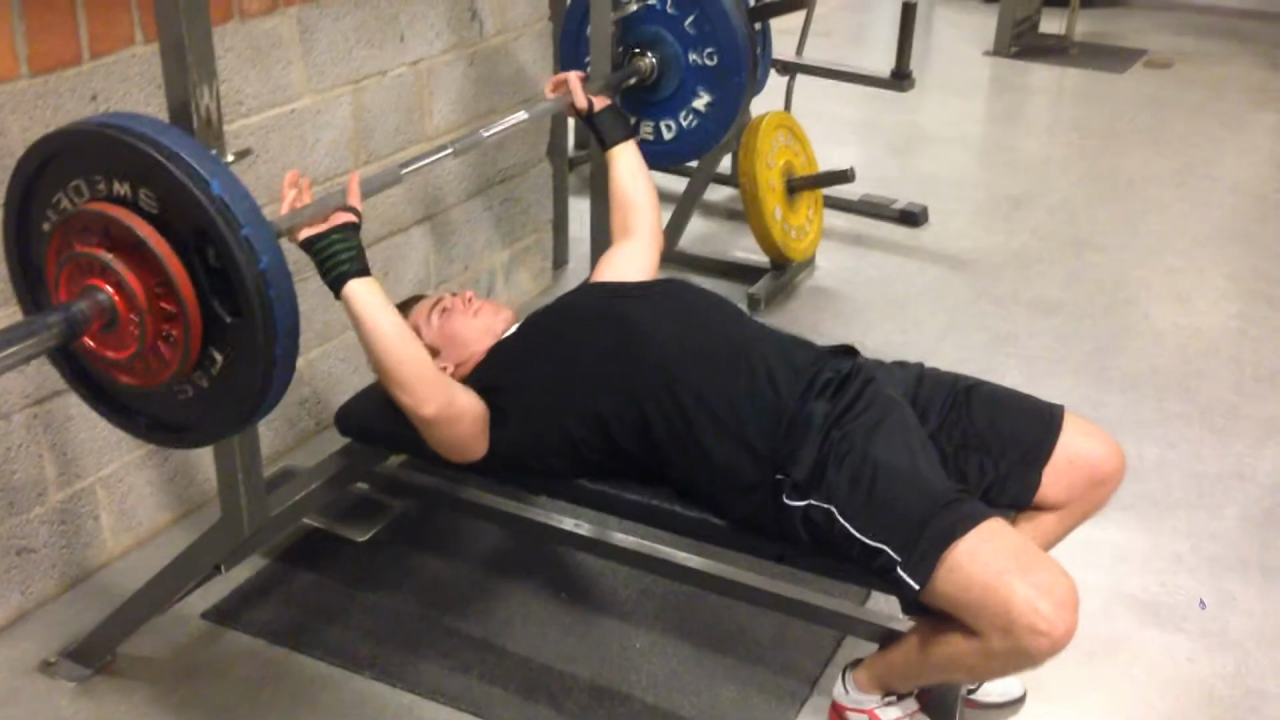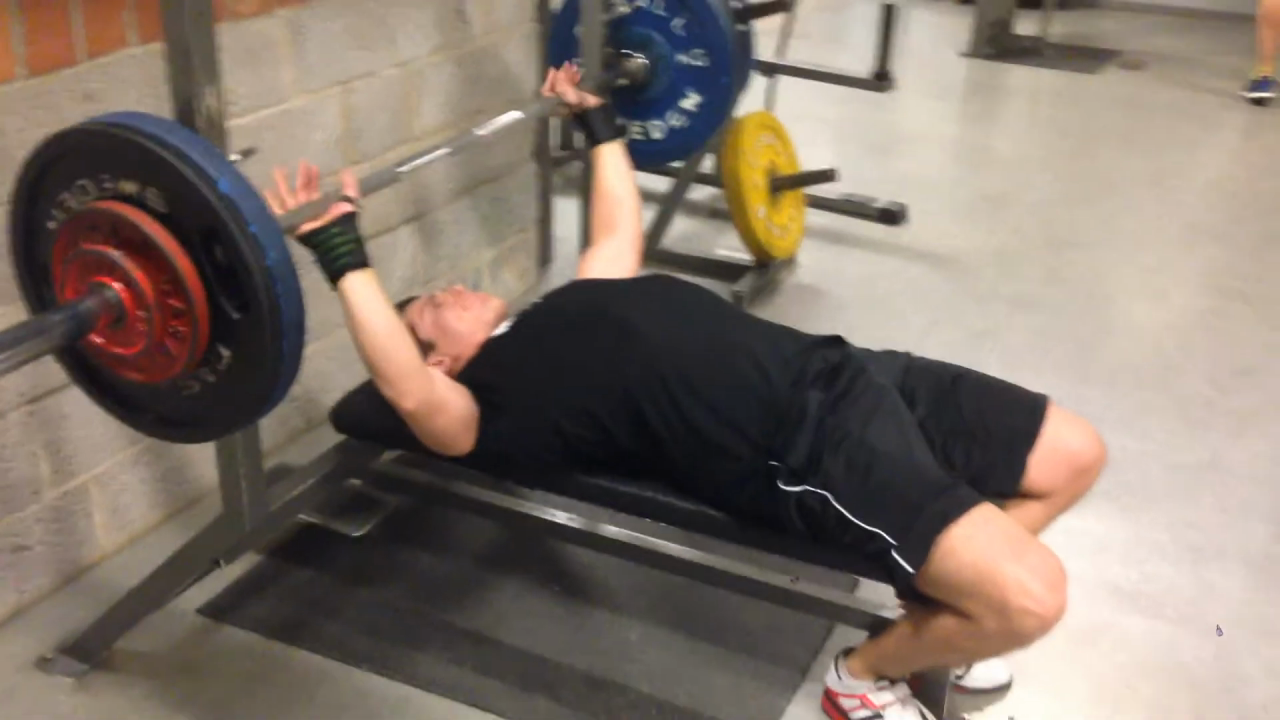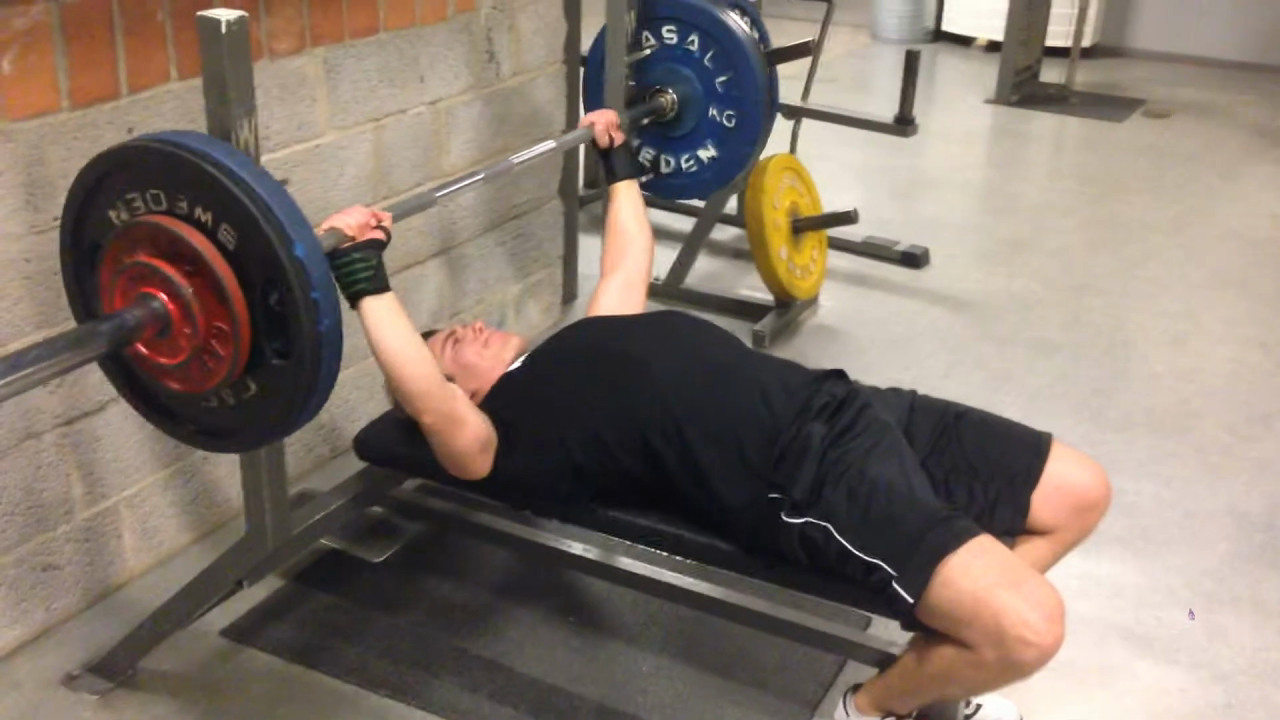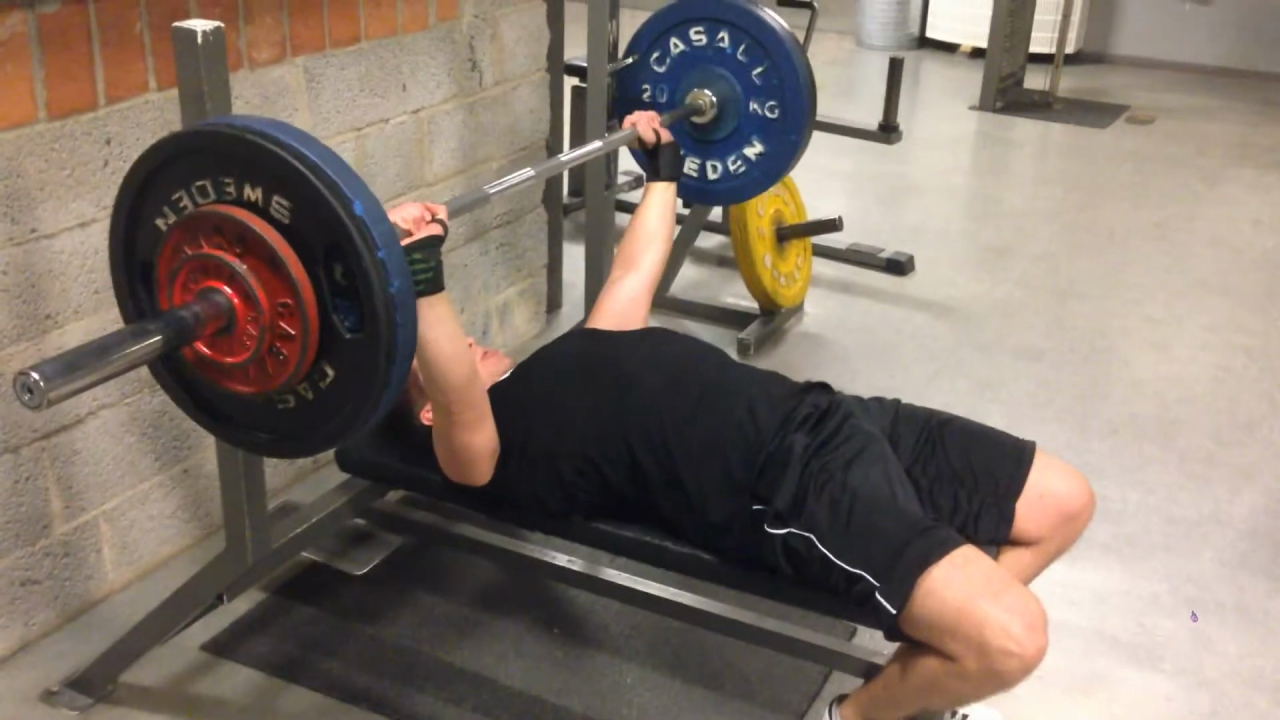
dt=1s
person 1, frame 1
left shoulder: (573, 317)
right shoulder: (496, 408)
left elbow: (640, 234)
right elbow: (426, 402)
left wrist: (605, 120)
right wrist: (342, 265)
left hip: (845, 384)
right hip: (808, 459)
left knee: (1094, 467)
right knee: (1038, 621)
left ankle: (948, 623)
person 1, frame 2
left shoulder: (561, 310)
right shoulder: (492, 403)
left elbow: (619, 228)
right elbow: (411, 397)
left wrist: (594, 119)
right wrist: (342, 255)
left hip: (833, 373)
right hip: (800, 450)
left knee: (1076, 457)
right knee: (1026, 600)
left ankle: (931, 609)
person 1, frame 3
left shoulder: (572, 351)
right shoulder: (503, 435)
left elbow: (628, 267)
right elbow: (432, 412)
left wrist: (619, 160)
right wrist: (363, 280)
right hip: (798, 477)
left knee: (1081, 494)
right knee: (1025, 632)
person 1, frame 4
left shoulder: (565, 359)
right shoulder: (490, 442)
left elbow: (635, 273)
right elbow: (457, 395)
left wrist: (662, 165)
right wrist: (420, 271)
right hip: (785, 488)
left knee: (1065, 503)
right knee: (1007, 643)
